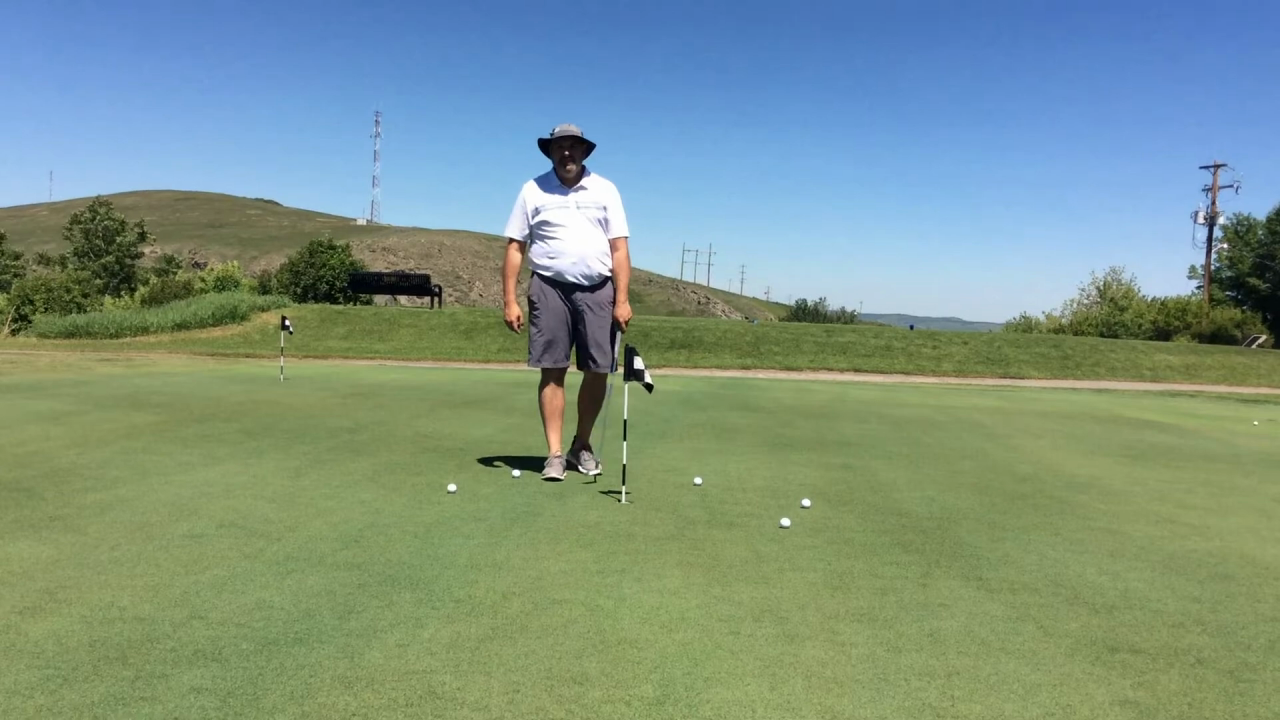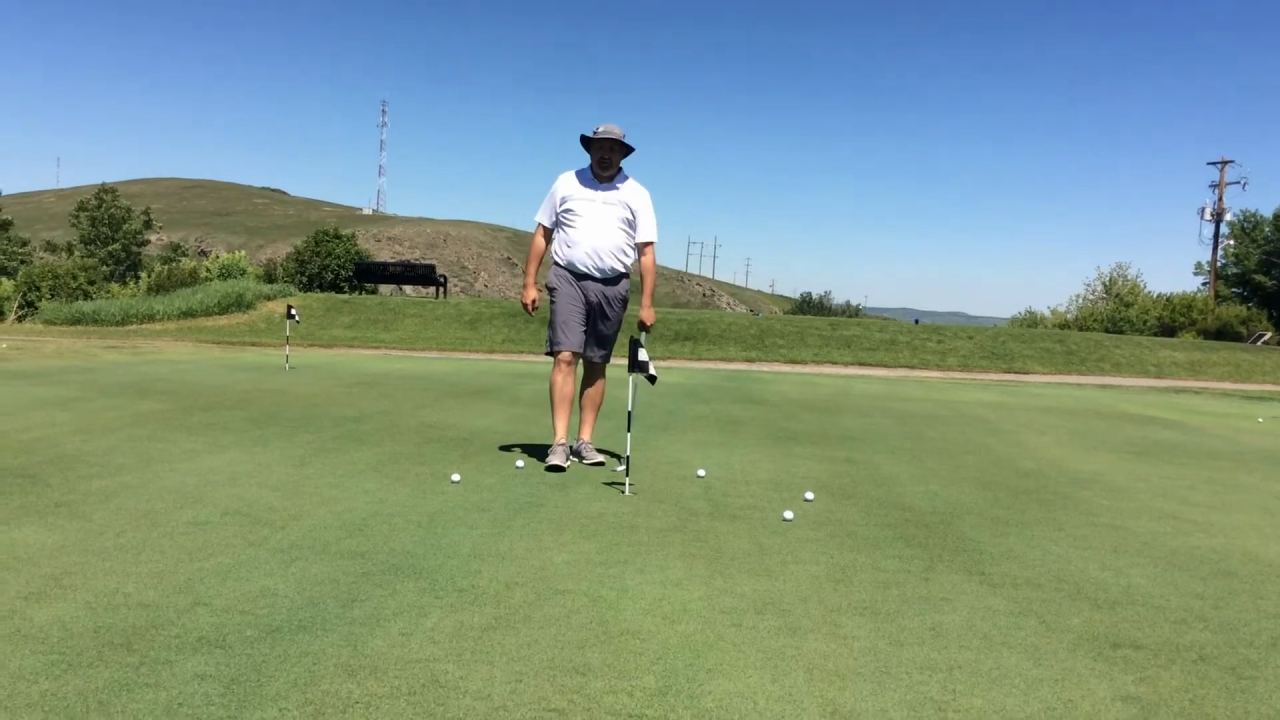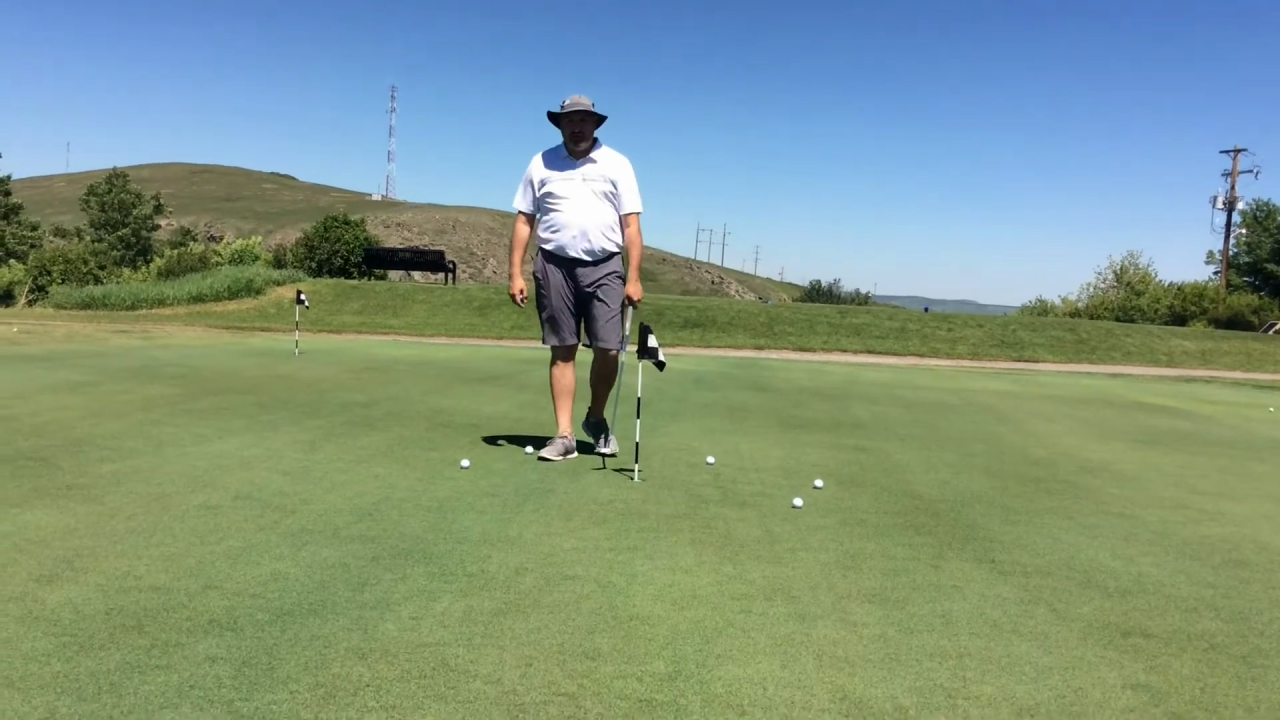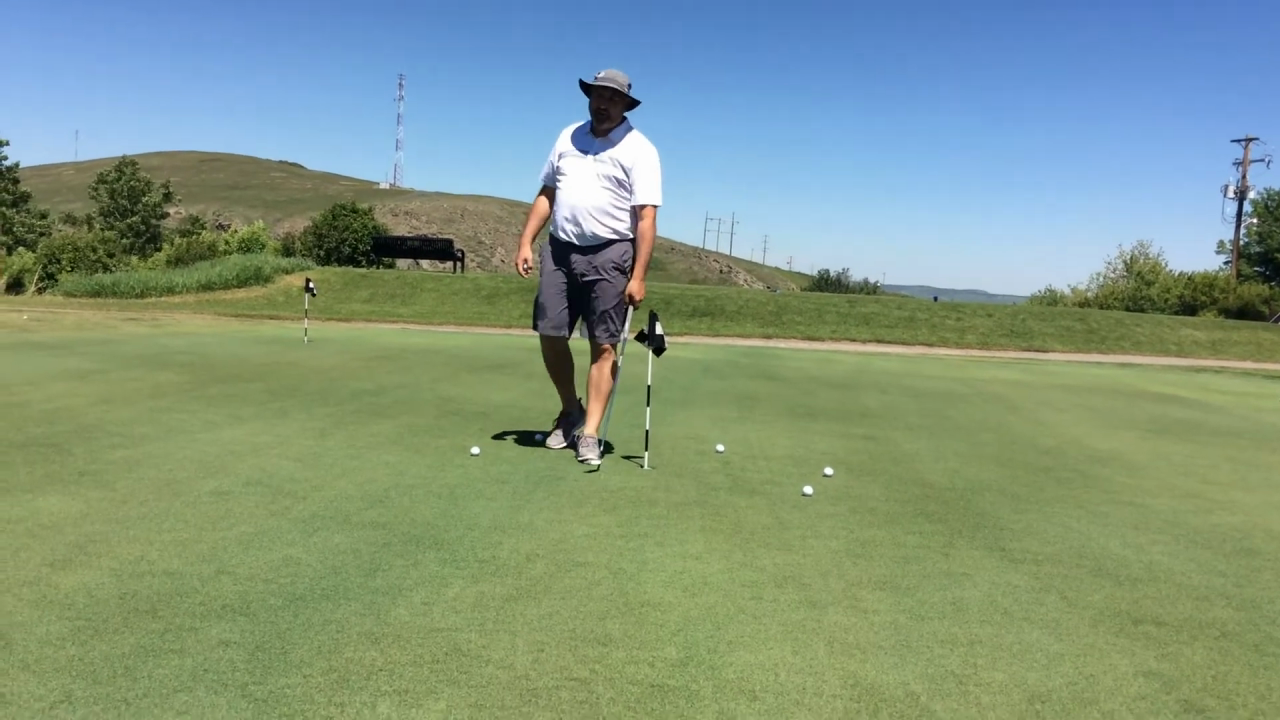
dt=1s
person 1, frame 1
left shoulder: (605, 190)
right shoulder: (532, 191)
left elbow: (619, 248)
right elbow: (515, 247)
left wrist: (622, 300)
right wrist: (510, 300)
left hip: (597, 291)
right hip: (551, 289)
left knee: (598, 372)
right knee: (552, 372)
left ankle: (582, 446)
right ankle: (555, 454)
person 1, frame 2
left shoulder: (637, 194)
right shoulder: (566, 183)
left elbow: (646, 252)
right elbow: (542, 234)
left wrist: (647, 304)
right wrist: (529, 283)
left hip: (612, 286)
right hip: (569, 279)
left knee: (596, 365)
right knee: (566, 357)
left ankle: (584, 441)
right ankle: (560, 443)
person 1, frame 3
left shoulder: (617, 164)
right shoulder: (541, 164)
left elbow: (631, 224)
right elbow: (524, 221)
left wrist: (634, 277)
right wrist: (516, 272)
left hip: (605, 268)
right hip: (556, 266)
left knee: (607, 350)
right knee: (562, 351)
left ankle: (596, 417)
right ankle: (564, 435)
person 1, frame 4
left shoulder: (640, 150)
right shoulder: (568, 138)
left elbow: (646, 216)
right elbow: (546, 194)
left wrist: (638, 276)
right wrist: (525, 242)
left hip: (609, 255)
right hip: (559, 250)
left knee: (603, 345)
right knee: (550, 337)
left ankle: (589, 434)
right ankle: (571, 409)
